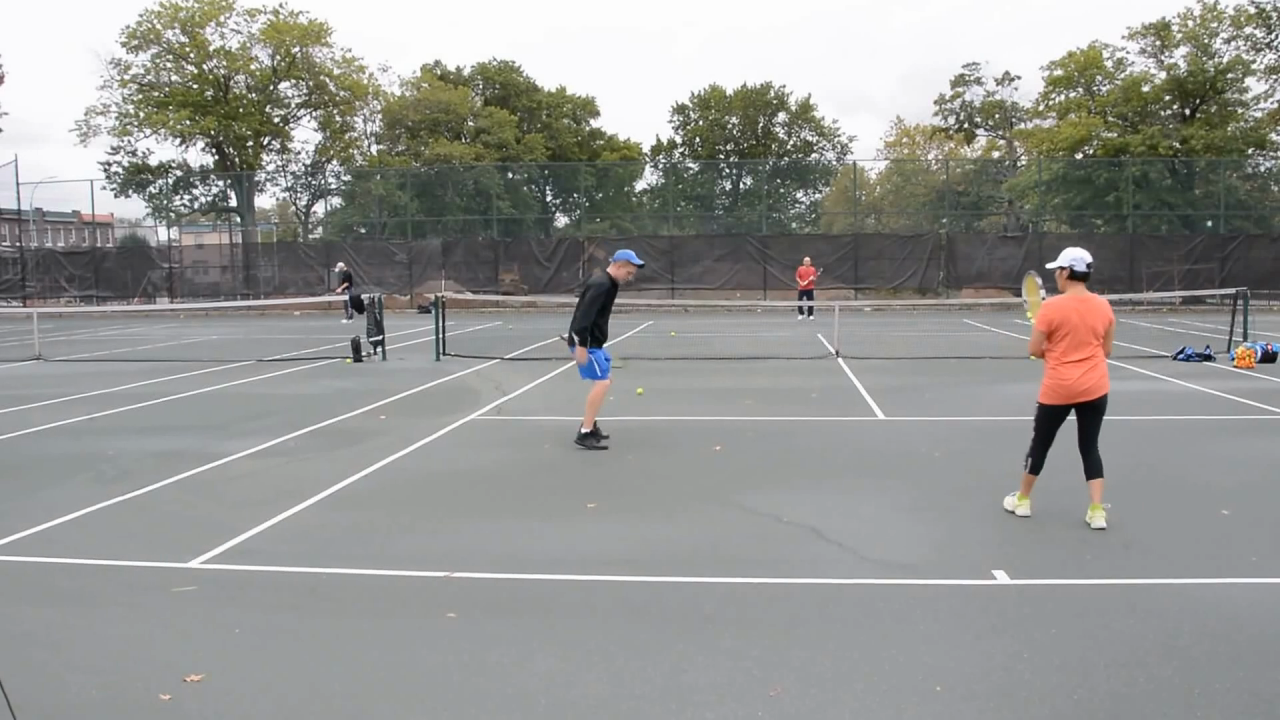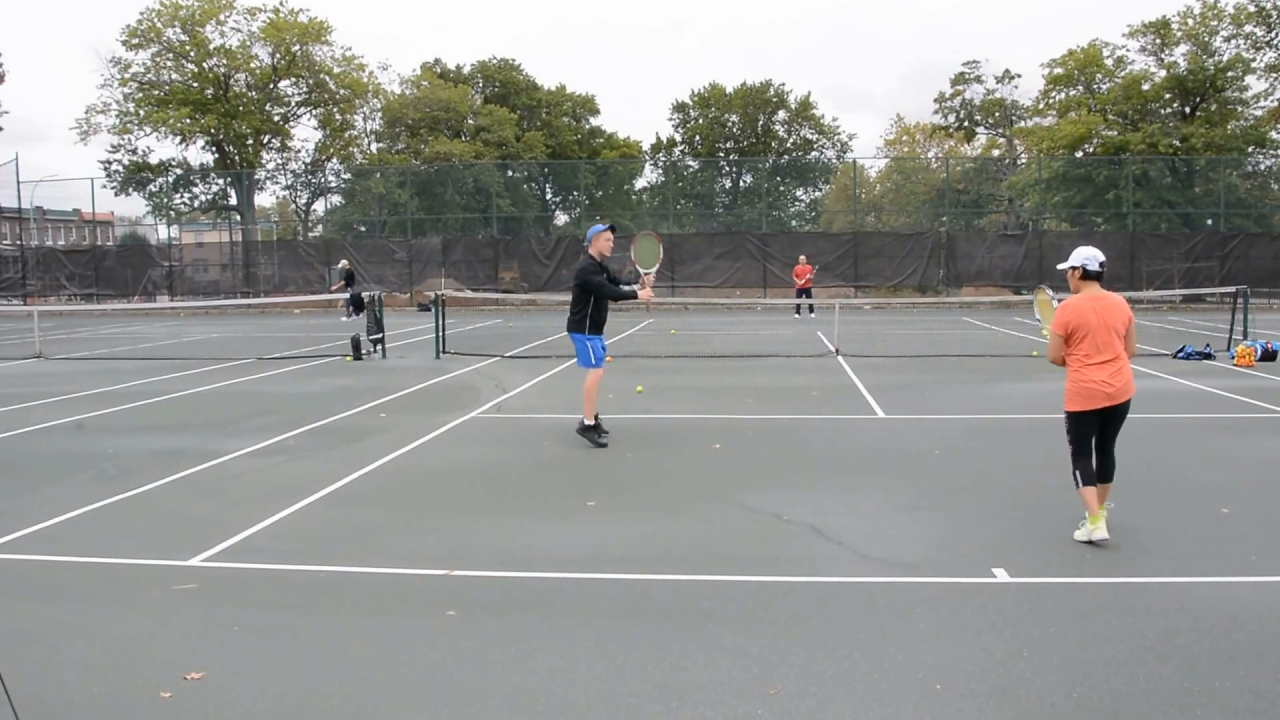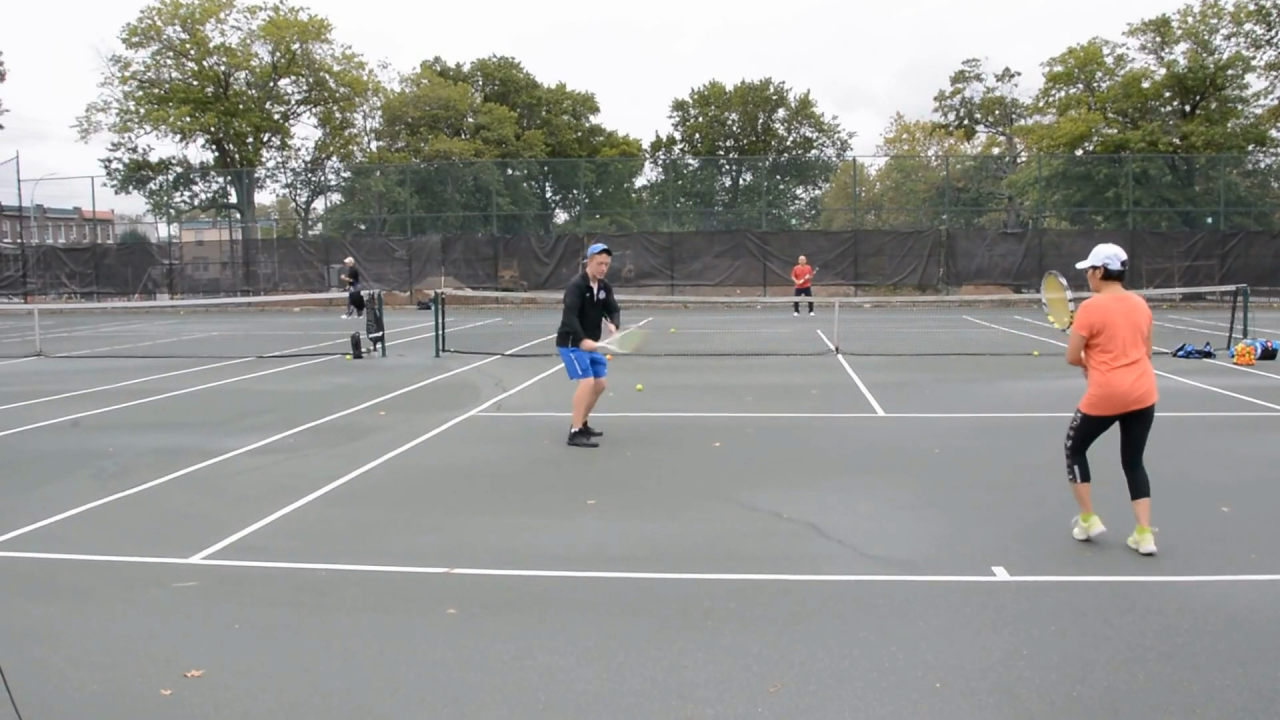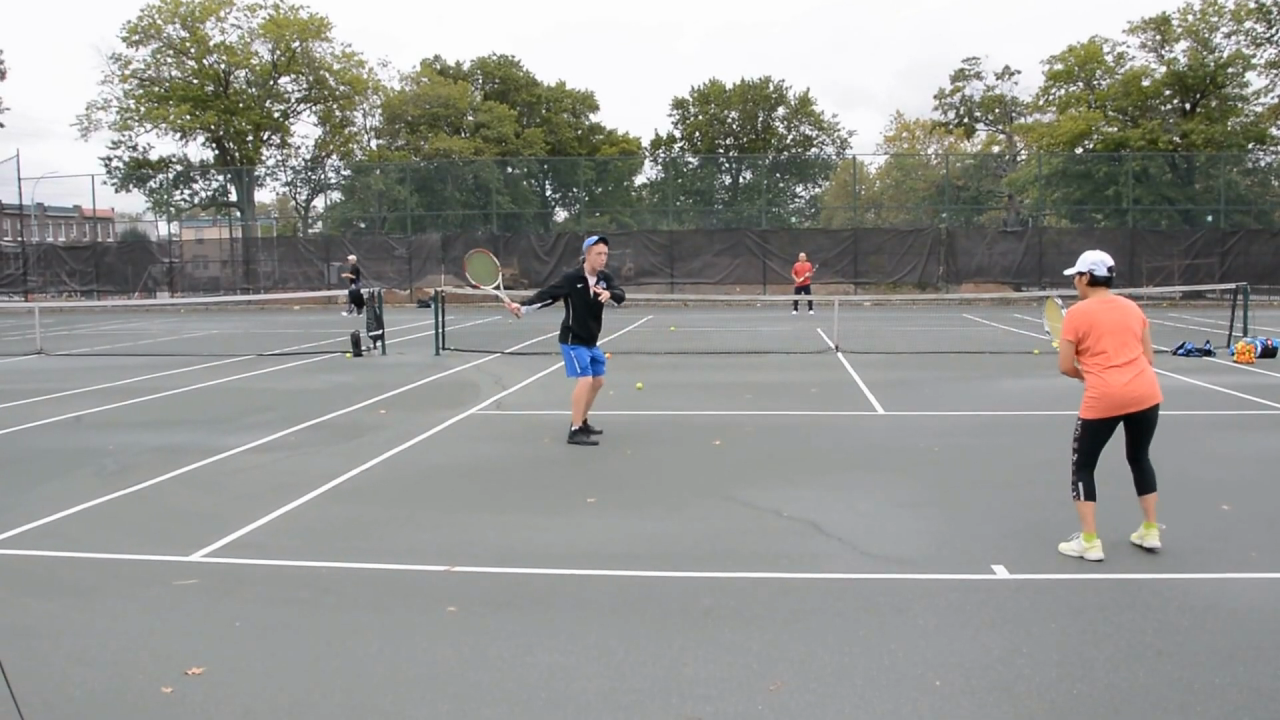
dt=0.5s
person 1, frame 1
left shoulder: (1052, 307)
right shoulder: (1103, 305)
left elbow: (1035, 349)
right elbow: (1107, 350)
left hip: (1058, 389)
right hip: (1095, 388)
left knee: (1040, 443)
right knee: (1090, 448)
left ankle: (1022, 500)
right ankle: (1097, 511)
person 1, frame 2
left shoulder: (1067, 308)
right shoulder: (1121, 304)
left elbow: (1055, 356)
right elbow: (1131, 350)
left hip: (1083, 395)
right hip: (1120, 391)
left knee: (1081, 455)
right knee: (1105, 449)
left ankle: (1095, 523)
right ankle: (1099, 510)
person 1, frame 3
left shoulder: (1090, 308)
right shoulder: (1140, 304)
left elbow: (1072, 357)
right elbow: (1147, 352)
left hip: (1104, 397)
right hip: (1143, 395)
left knee: (1074, 449)
right knee: (1133, 462)
left ankle: (1088, 520)
right ankle: (1144, 535)
person 1, frame 4
left shoulder: (1076, 314)
right shoulder: (1132, 309)
left elbow: (1065, 367)
right elbow: (1148, 358)
left hip: (1103, 401)
right hip: (1145, 395)
left knee: (1082, 466)
right knee: (1140, 459)
left ankle: (1089, 541)
right ankle: (1151, 530)
person 2, frame 1
left shoulder: (608, 283)
right shoulder: (601, 284)
right elbow: (586, 313)
right wrist: (580, 343)
left hip: (592, 342)
right hip: (586, 343)
left knee: (604, 381)
right knee: (601, 383)
left ankle: (589, 425)
right ankle: (585, 433)
person 2, frame 2
left shoulder: (600, 266)
right shoulder: (587, 267)
left elbow: (618, 286)
right elbow: (609, 291)
left wrist: (640, 286)
right wrist: (637, 295)
left hip: (593, 330)
right hip: (584, 330)
left knee: (596, 373)
right knee: (595, 373)
left ankle: (591, 419)
right ankle: (588, 424)
person 2, frame 3
left shoulder: (604, 286)
right shoulder: (577, 286)
left elbow: (612, 309)
right elbow: (570, 316)
left wrist: (613, 324)
right wrist: (582, 339)
left hip: (589, 345)
right hip: (572, 343)
left knee: (600, 383)
right knee: (587, 382)
left ankle: (581, 424)
right ankle: (575, 433)
person 2, frame 4
left shoulder: (605, 278)
right shoulder: (571, 278)
left elbow: (621, 295)
right elbow: (545, 295)
left wrist: (609, 294)
right wrist: (521, 307)
left hip: (591, 342)
right hip: (574, 341)
left knee: (598, 381)
right knee: (584, 381)
left ankle: (581, 422)
right ankle: (575, 431)
